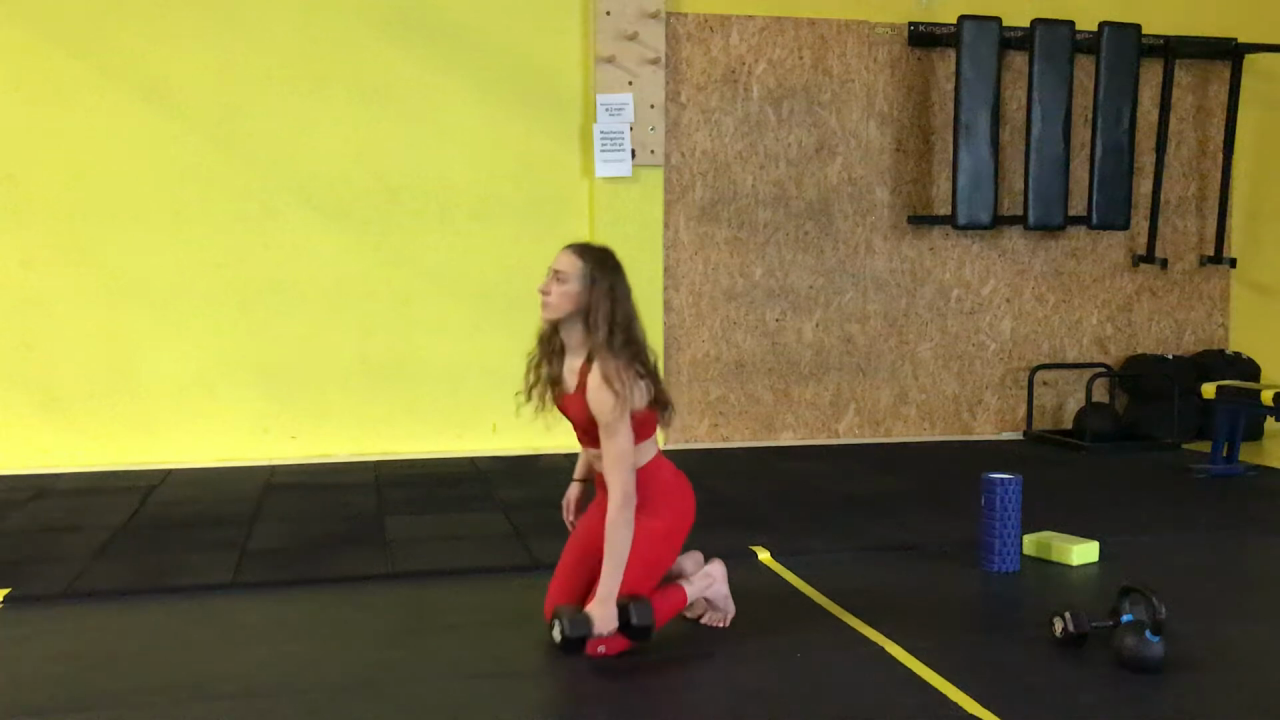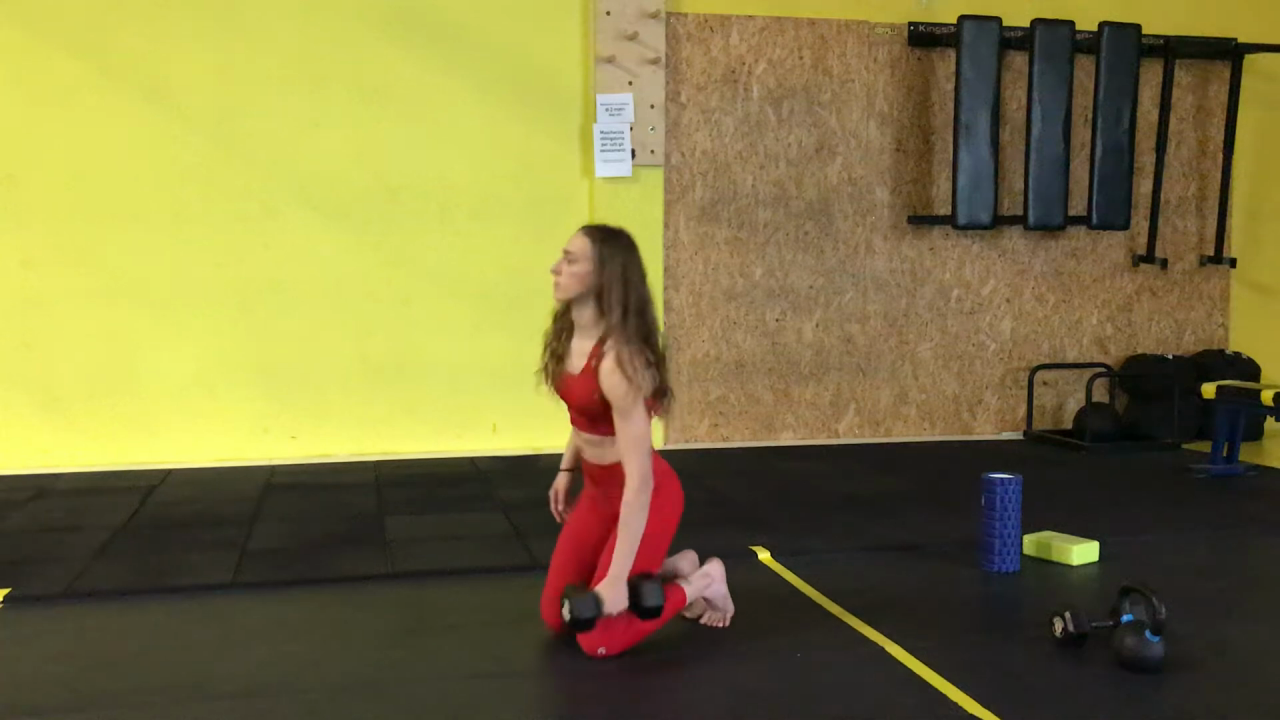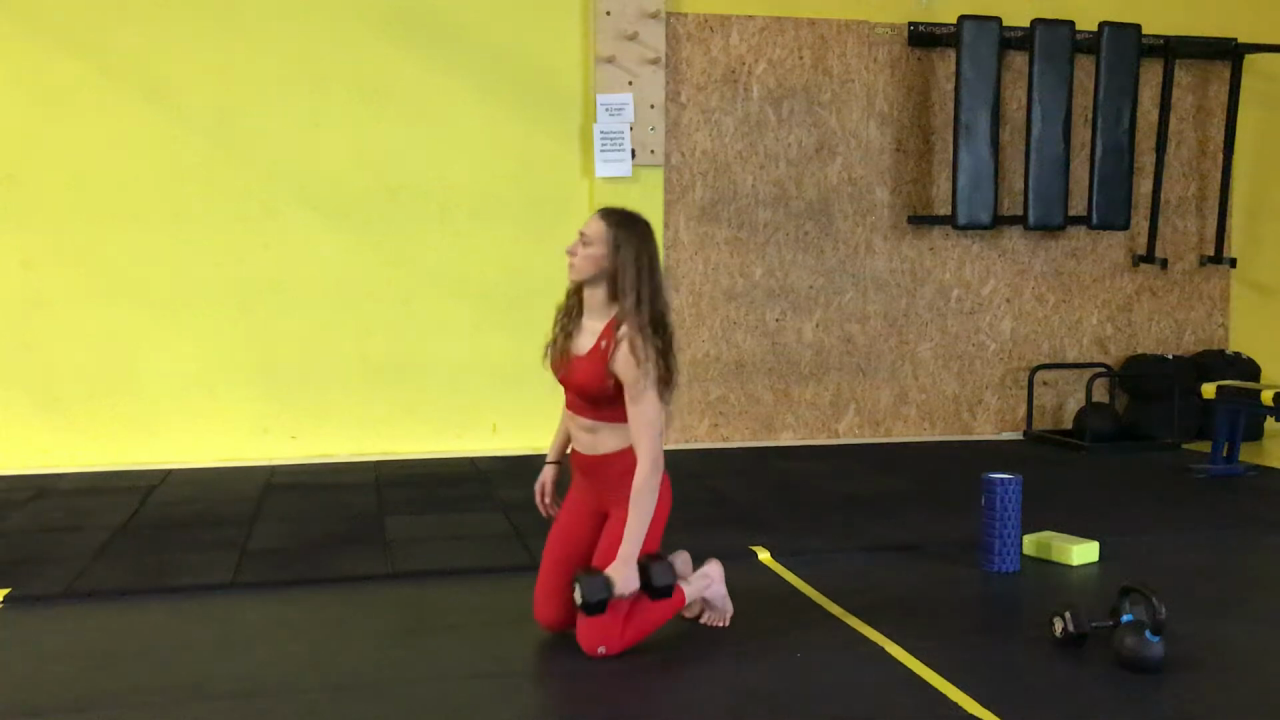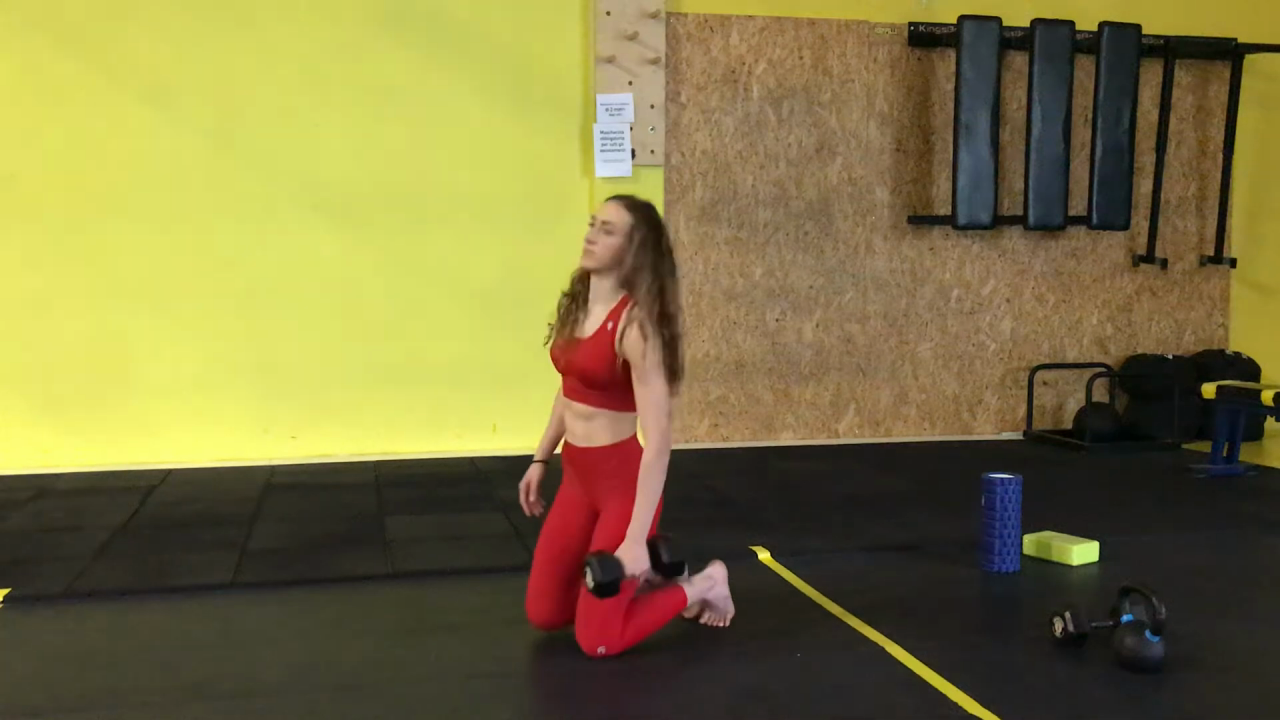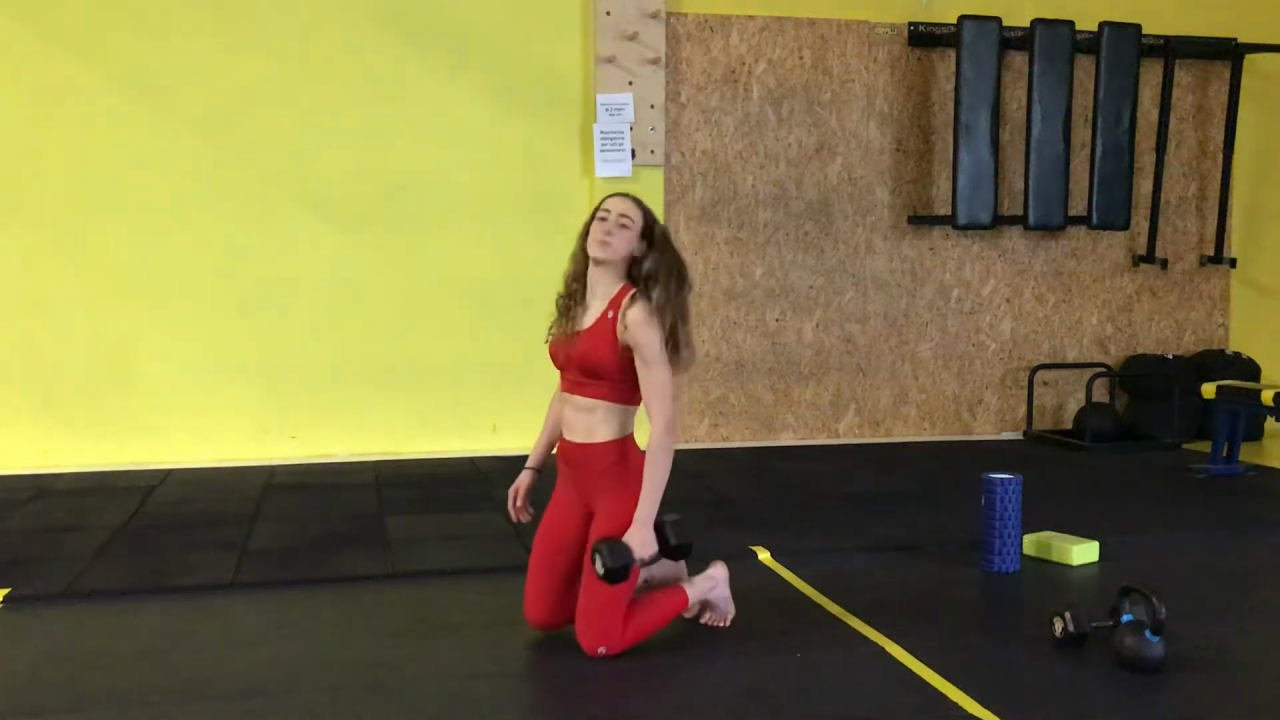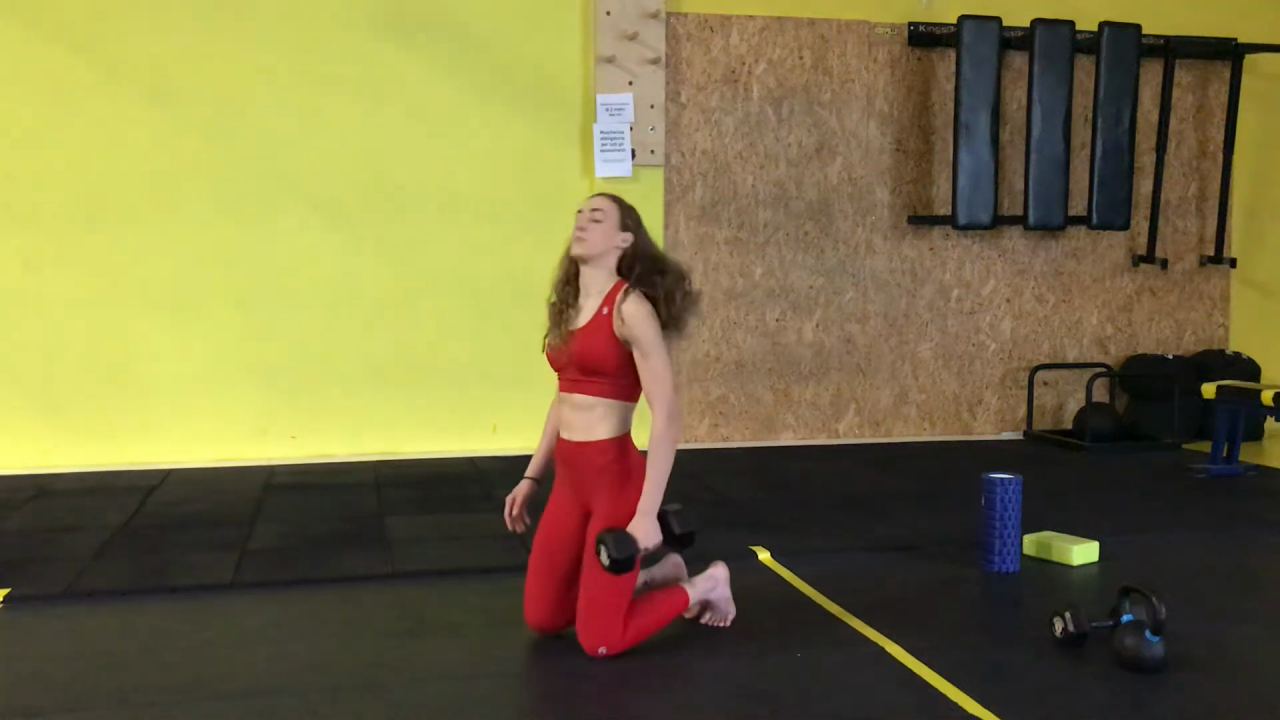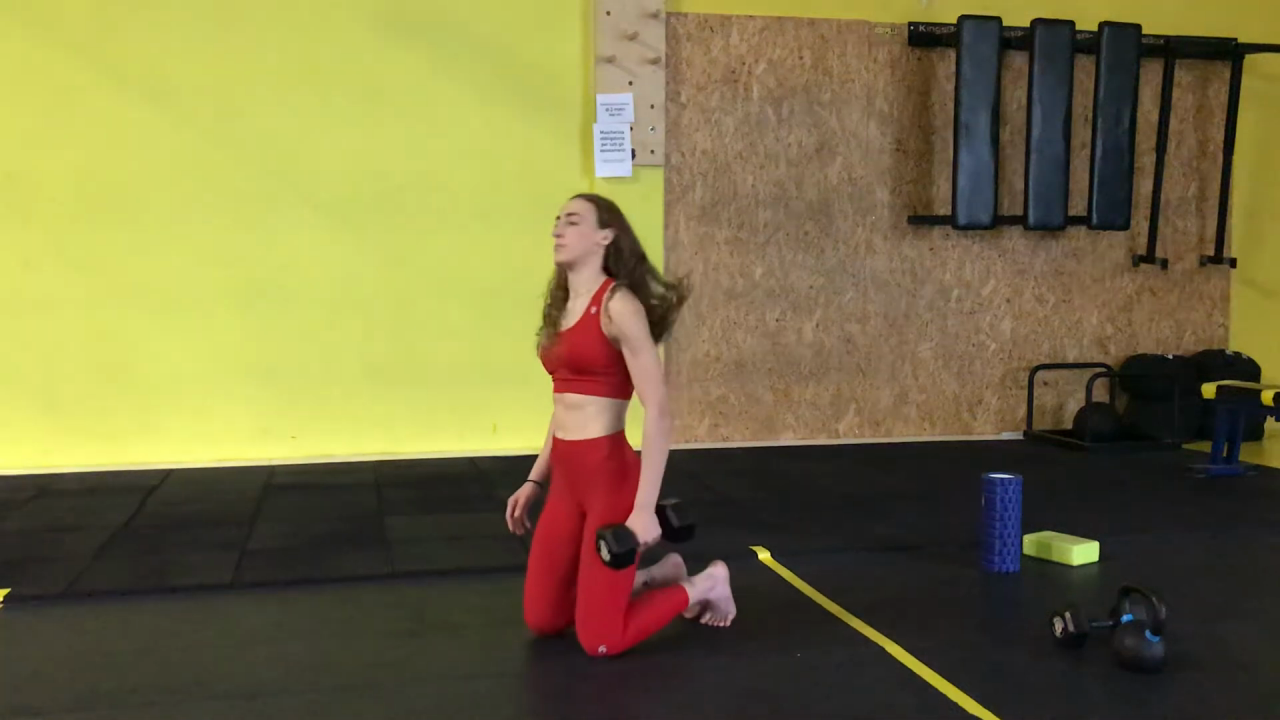
dt=0.1s
person 1, frame 1
left shoulder: (606, 376)
right shoulder: (565, 349)
left elbow: (623, 498)
left wrist: (607, 599)
right wrist: (579, 480)
left hip: (659, 504)
right hip: (611, 492)
left knee: (600, 637)
right knee: (558, 615)
left ankle: (702, 582)
right ankle: (674, 567)
person 1, frame 2
left shoulder: (617, 358)
right shoulder: (570, 329)
left elbow: (639, 478)
left wrist: (617, 579)
right wrist: (567, 468)
left hip: (643, 499)
right hip: (597, 488)
left knee: (598, 639)
right knee: (555, 616)
left ankle: (701, 582)
right ankle: (671, 570)
person 1, frame 3
left shoulder: (628, 340)
right shoulder: (575, 315)
left elbow: (651, 459)
left wrist: (627, 560)
right wrist: (553, 460)
left hip: (632, 489)
right hip: (585, 483)
left knee: (598, 638)
right knee: (550, 616)
left ankle: (700, 583)
right ankle: (666, 569)
person 1, frame 4
left shoulder: (635, 324)
right shoulder: (577, 305)
left elbow: (658, 438)
left wrist: (636, 537)
right wrist: (540, 459)
left hip: (623, 479)
right hip: (576, 477)
left knee: (598, 640)
right knee: (543, 615)
left ankle: (703, 585)
right ankle: (656, 575)
person 1, frame 5
left shoulder: (636, 312)
right shoulder: (573, 303)
left elbow: (664, 425)
left wrist: (642, 524)
right wrist: (532, 466)
left hip: (618, 479)
right hip: (572, 477)
left knee: (598, 640)
right knee: (540, 616)
left ankle: (704, 584)
right ankle: (657, 575)
person 1, frame 6
left shoulder: (631, 307)
right shoulder: (569, 305)
left elbow: (667, 416)
left wrist: (647, 513)
right wrist: (531, 477)
left hip: (616, 475)
right hip: (569, 477)
left knee: (599, 641)
right knee: (541, 617)
left ankle: (705, 584)
right ankle: (657, 575)
person 1, frame 7
left shoulder: (619, 304)
right shoulder: (563, 307)
left elbow: (659, 412)
left wrist: (645, 508)
right wrist: (534, 480)
left hip: (611, 475)
right hip: (566, 478)
left knee: (599, 640)
right knee: (541, 620)
left ankle: (705, 583)
right ankle: (657, 576)
